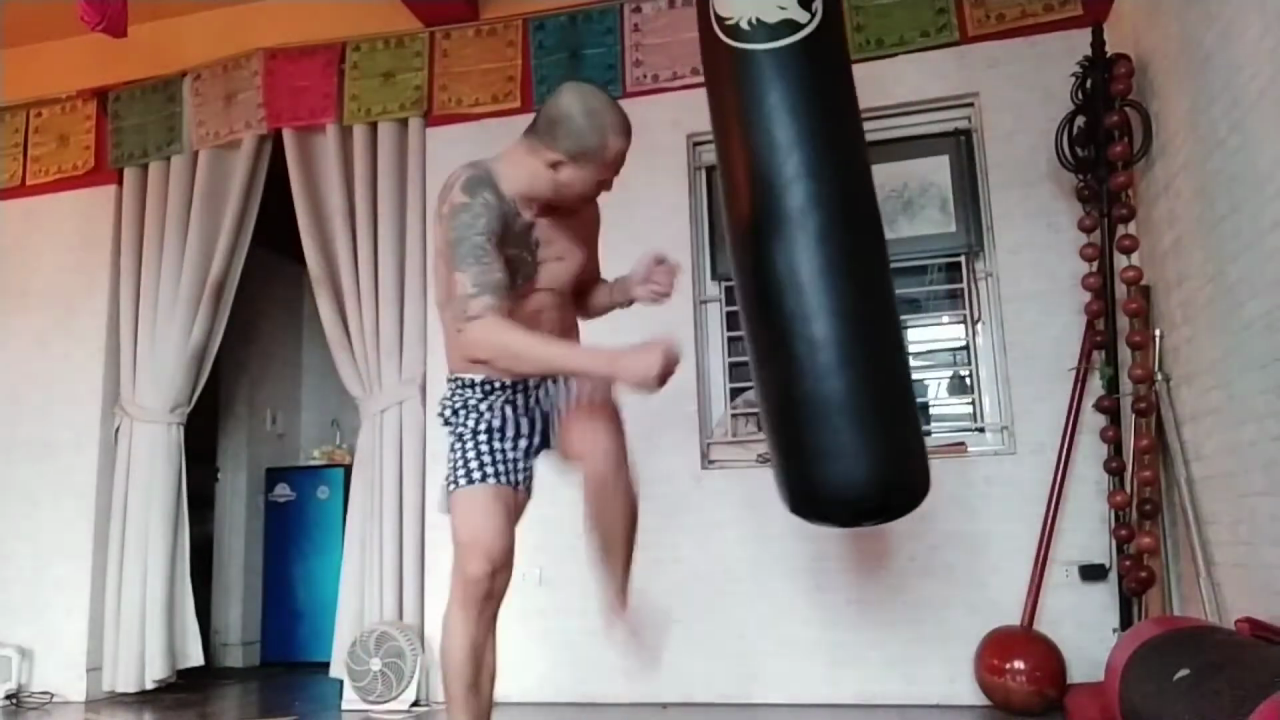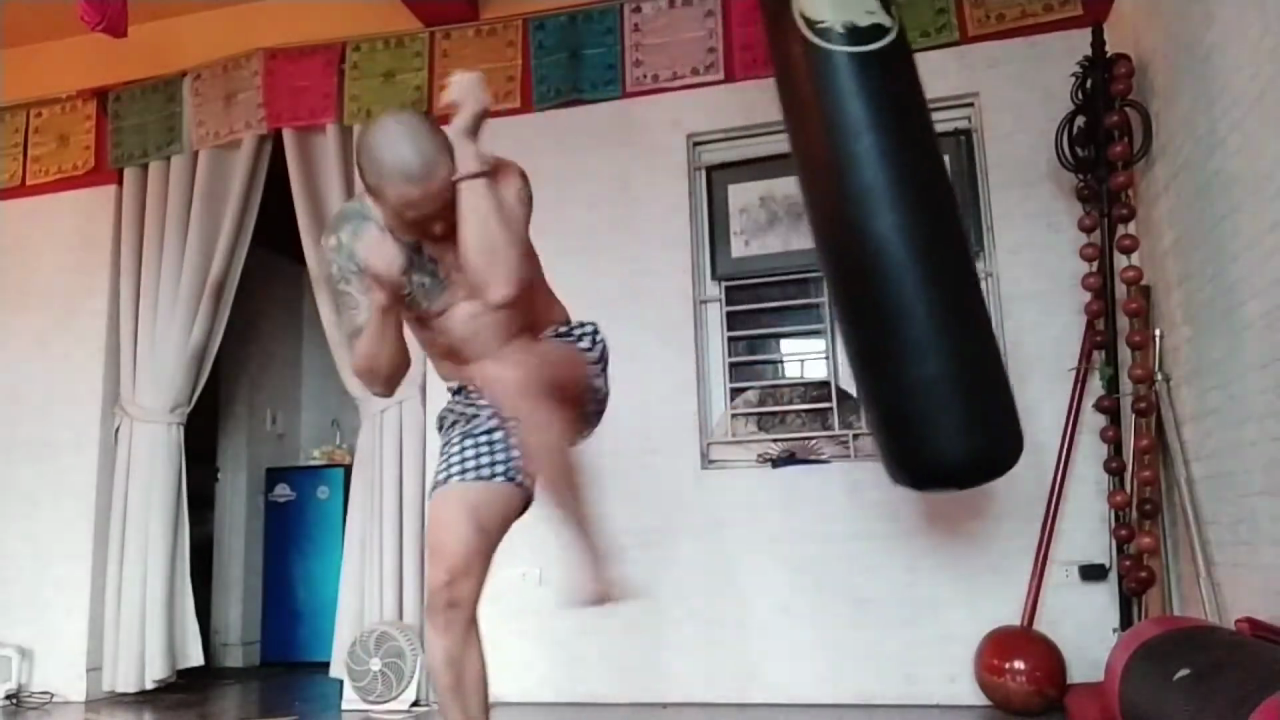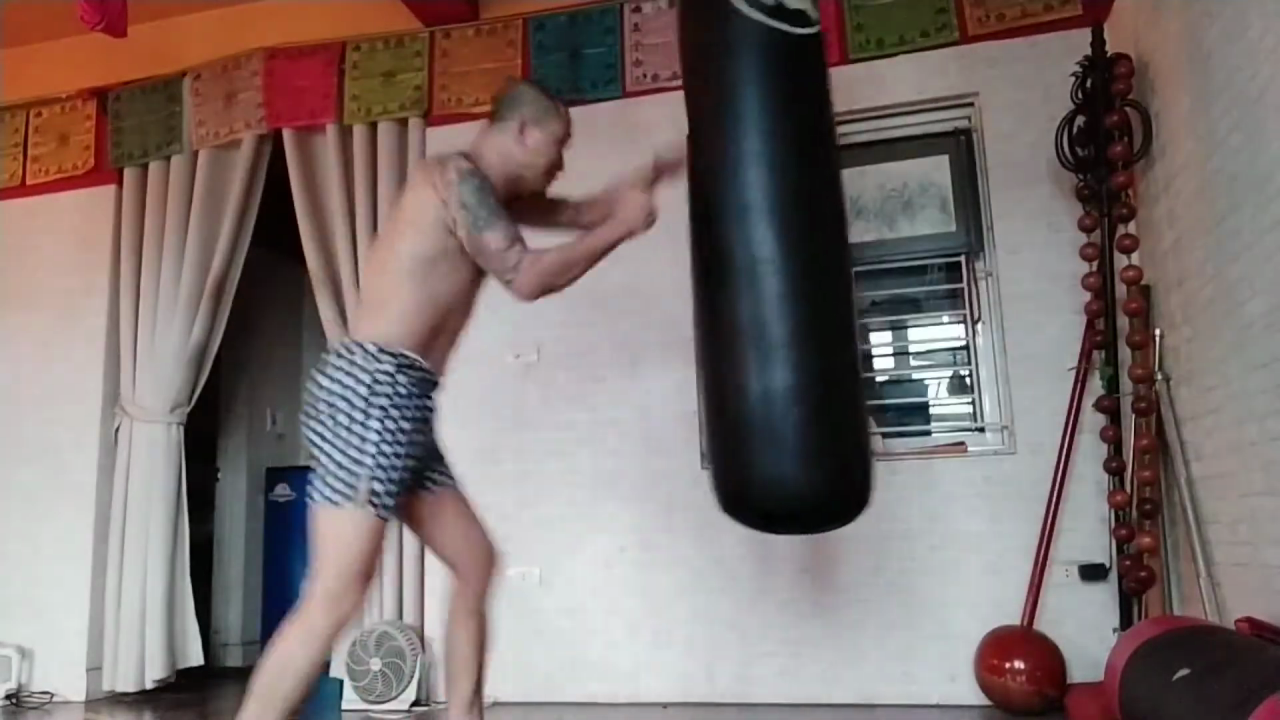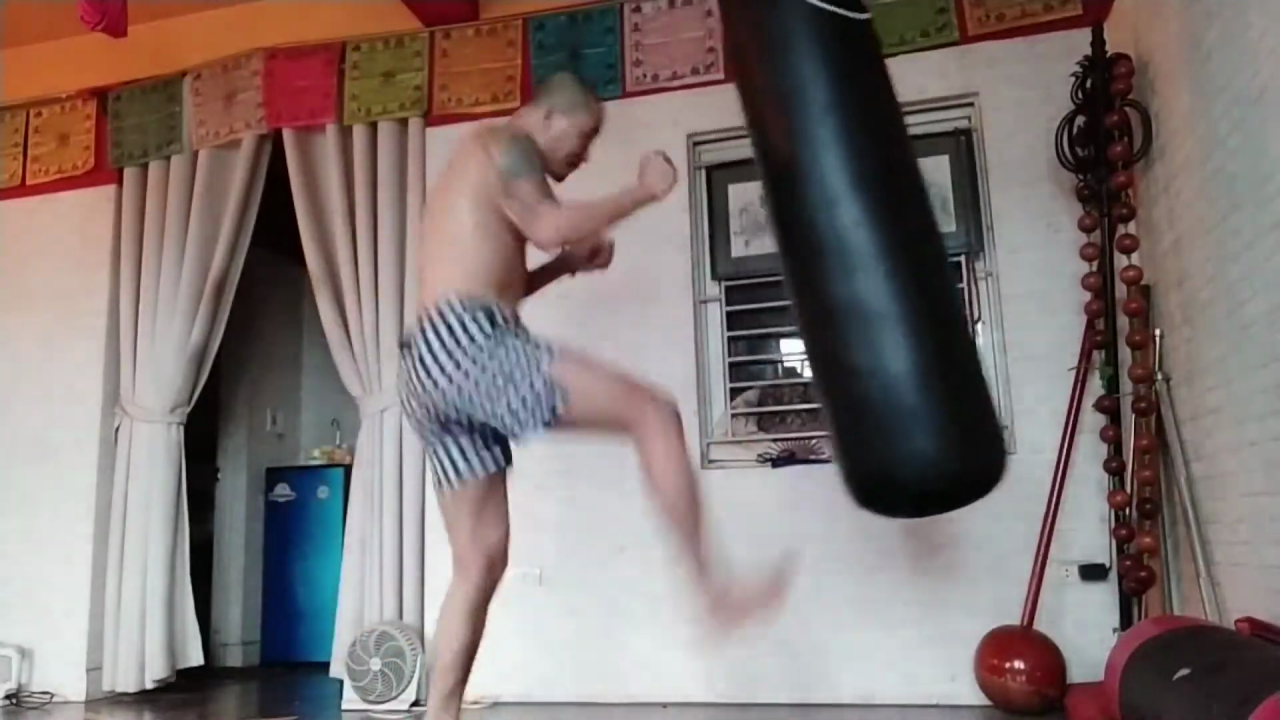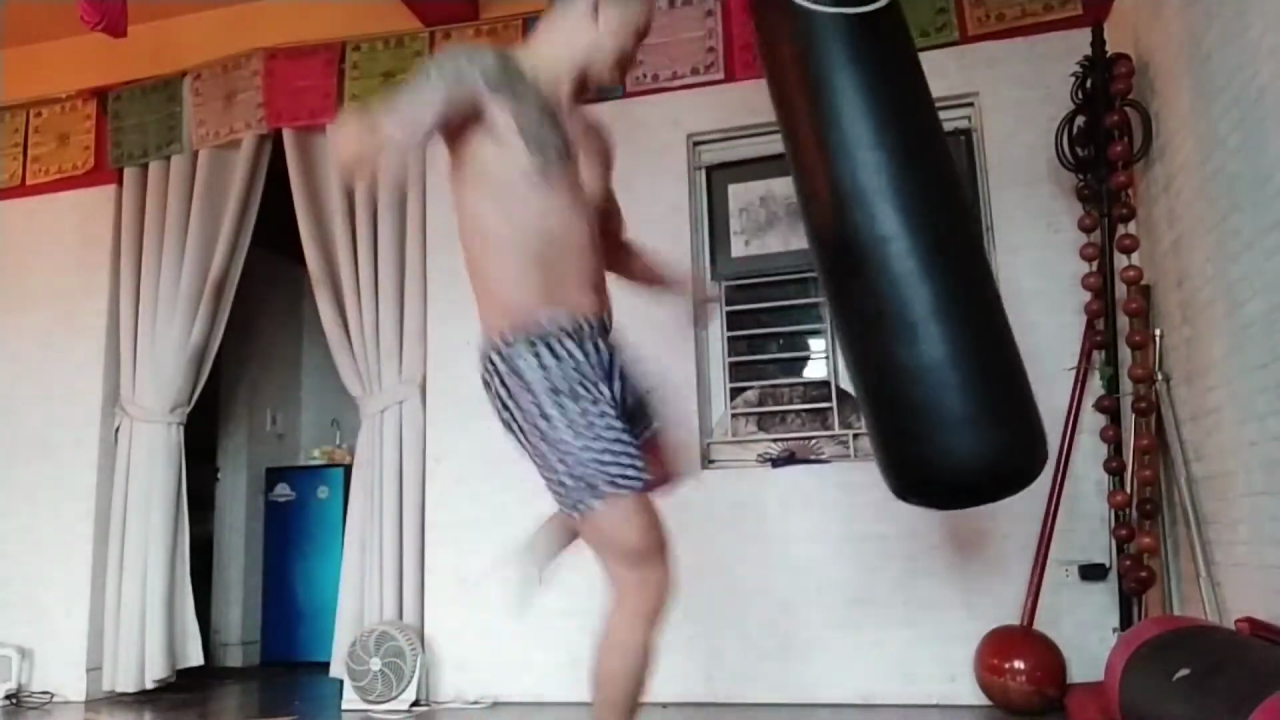
dt=0.4s
person 1, frame 1
left shoulder: (579, 209)
right shoulder: (474, 200)
right elbow: (483, 332)
left wrist: (631, 288)
right wrist: (611, 362)
left hip: (565, 385)
right hip: (485, 402)
left knee: (596, 424)
right knee: (479, 574)
left ankle: (624, 598)
person 1, frame 2
left shoulder: (500, 180)
right shoulder: (351, 236)
left elbow: (502, 289)
right elbow: (382, 380)
left wrist: (469, 152)
right wrist: (382, 298)
left hip: (554, 356)
right hip: (481, 409)
left knee: (513, 373)
right knee: (448, 592)
left ankle: (589, 549)
person 1, frame 3
left shoulder: (489, 195)
right shoulder: (459, 178)
left elbow: (579, 214)
right elbow: (527, 279)
left wrist: (654, 174)
right wrist: (622, 227)
left hip: (402, 402)
right hip: (371, 389)
left knee: (477, 563)
right knee: (336, 597)
person 1, frame 4
left shoulder: (489, 168)
right shoulder: (501, 144)
right elbow: (551, 230)
left wrist: (571, 263)
right wrist: (643, 192)
left hip: (433, 368)
right hip: (466, 341)
left knee: (479, 563)
right knee: (655, 416)
right ankle: (712, 589)
person 1, frame 5
left shoulder: (587, 132)
right shoulder: (481, 74)
right elbow: (357, 137)
left wrist: (672, 281)
right wrist: (369, 137)
left hip: (593, 351)
right hip: (545, 363)
left knee: (652, 470)
right knee: (643, 576)
left ankle: (562, 531)
